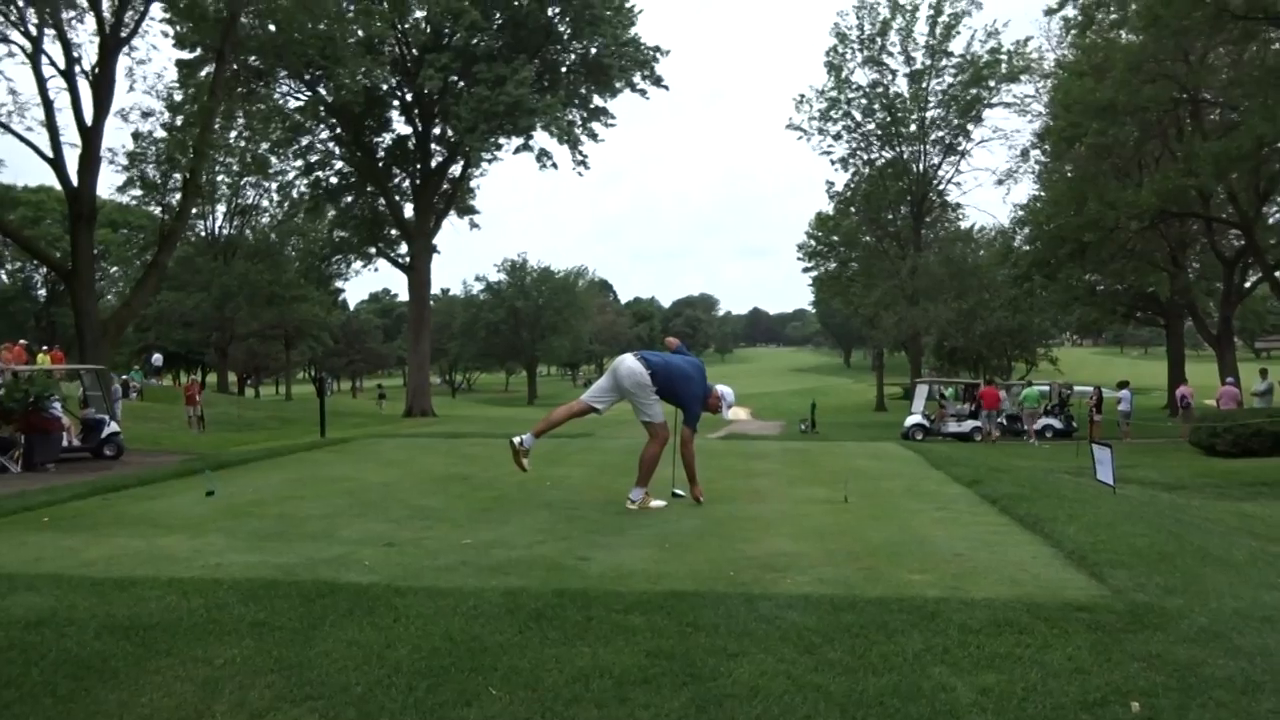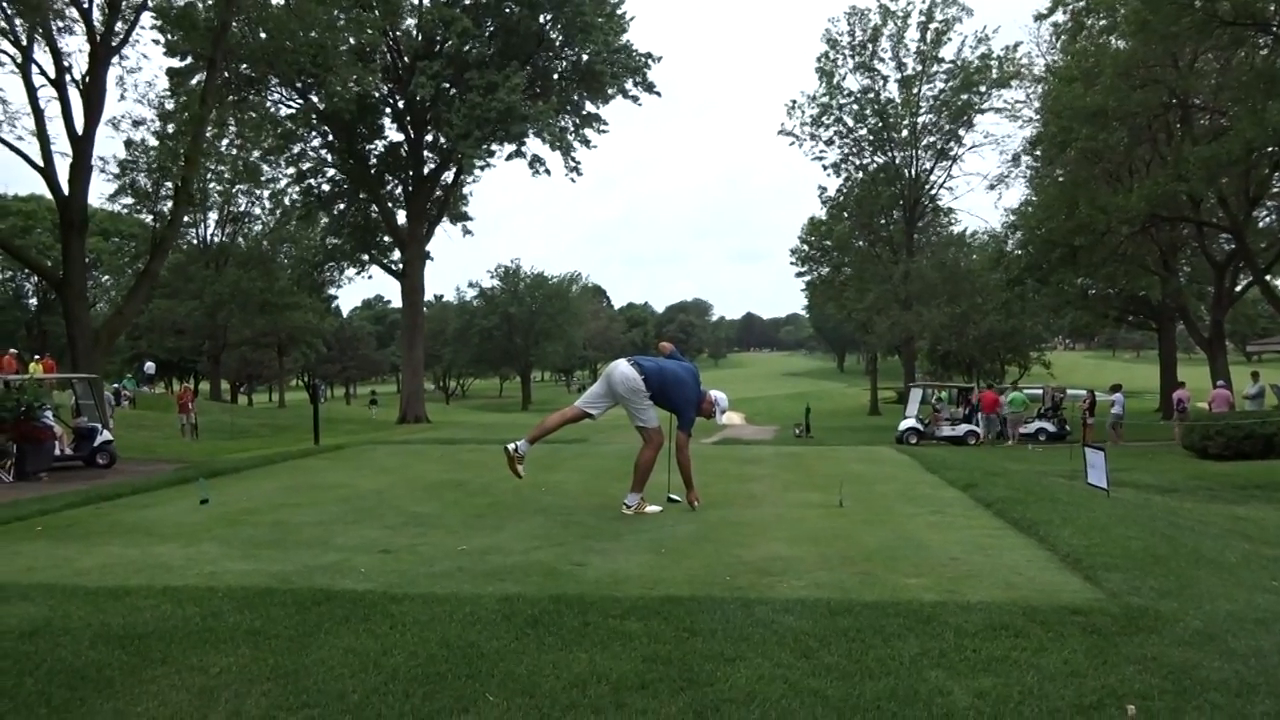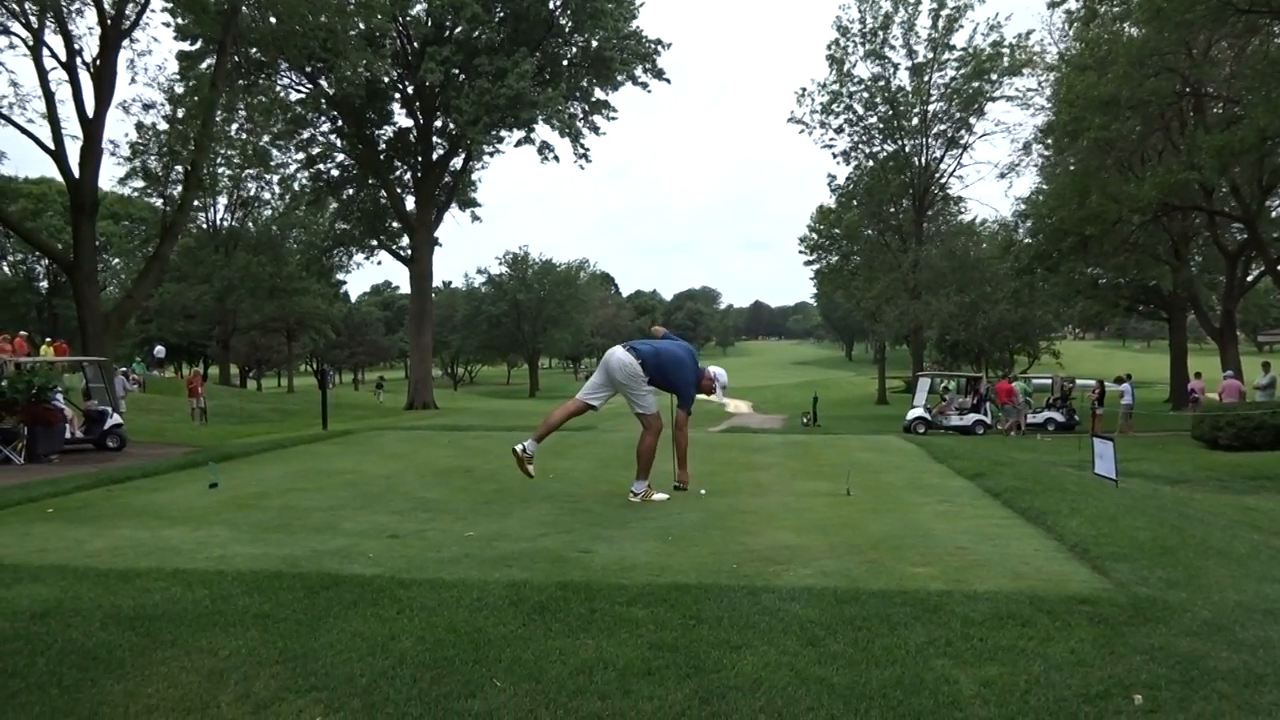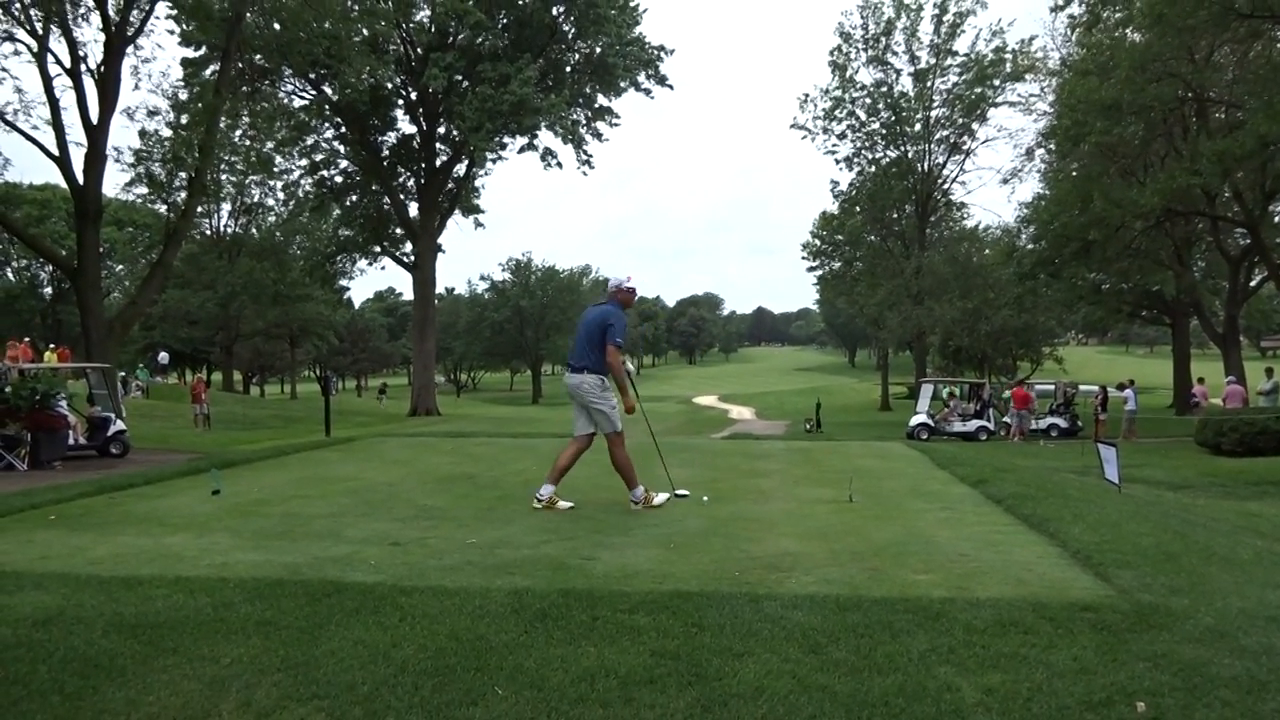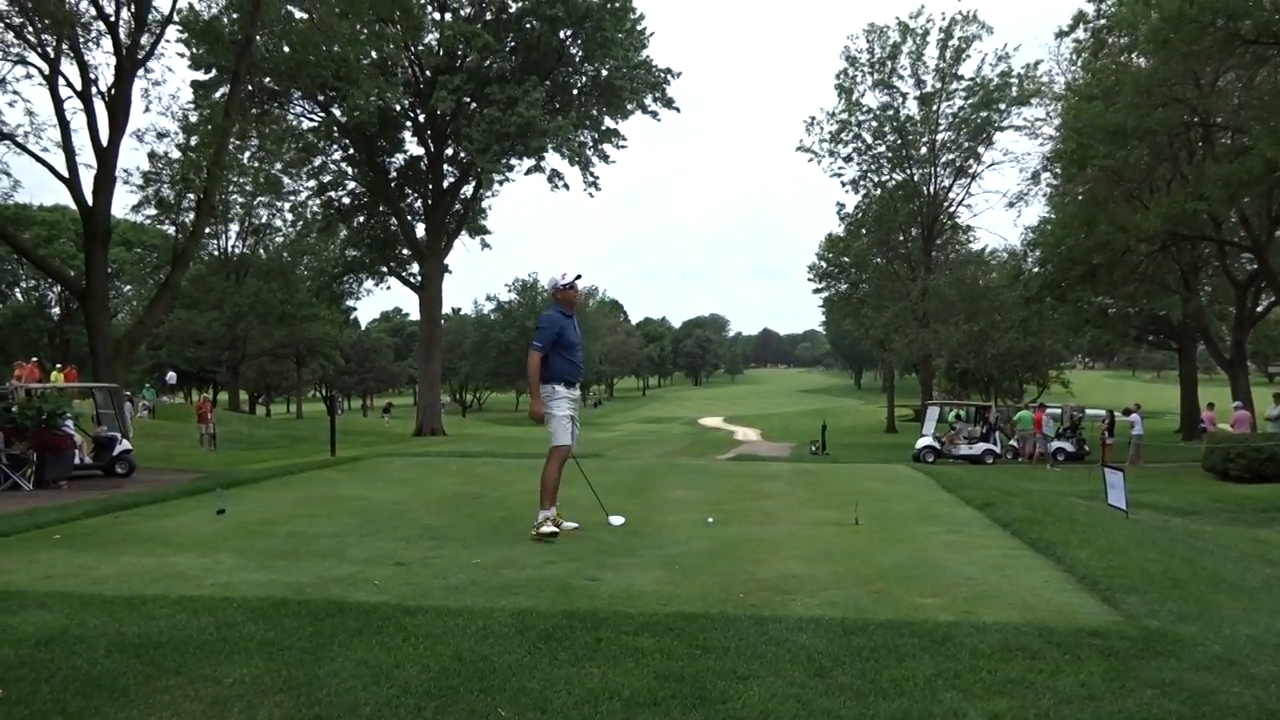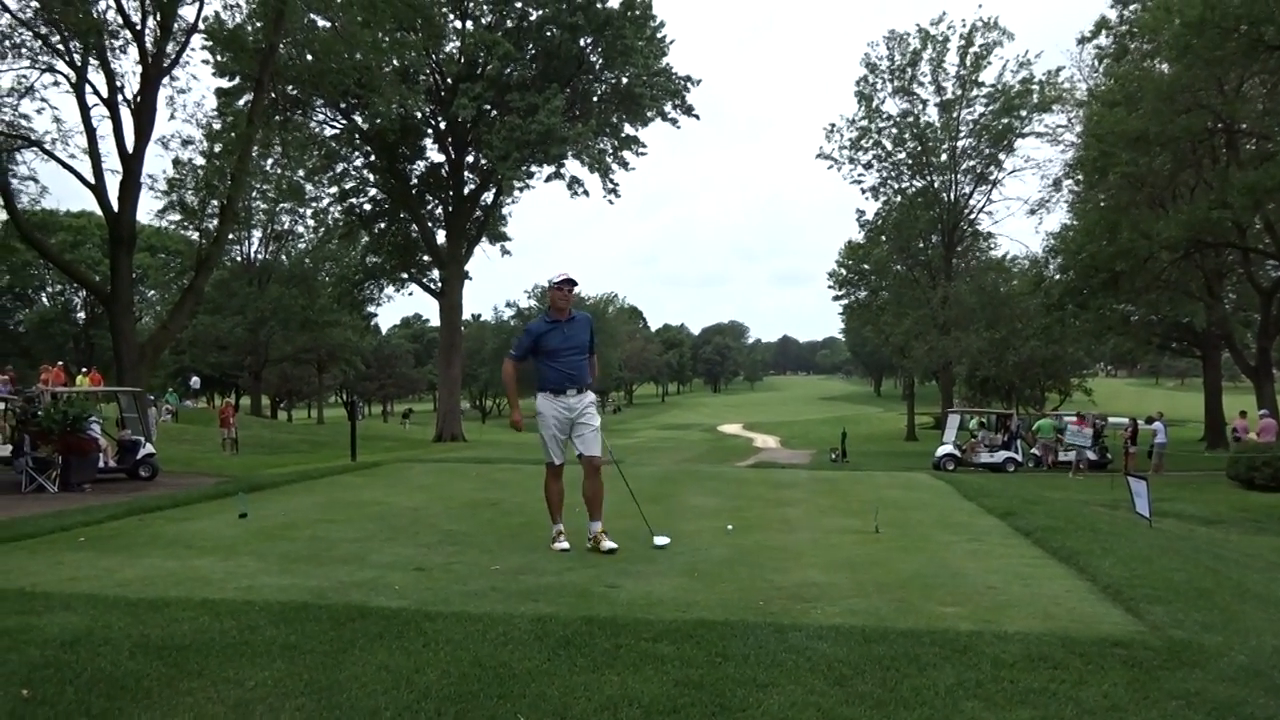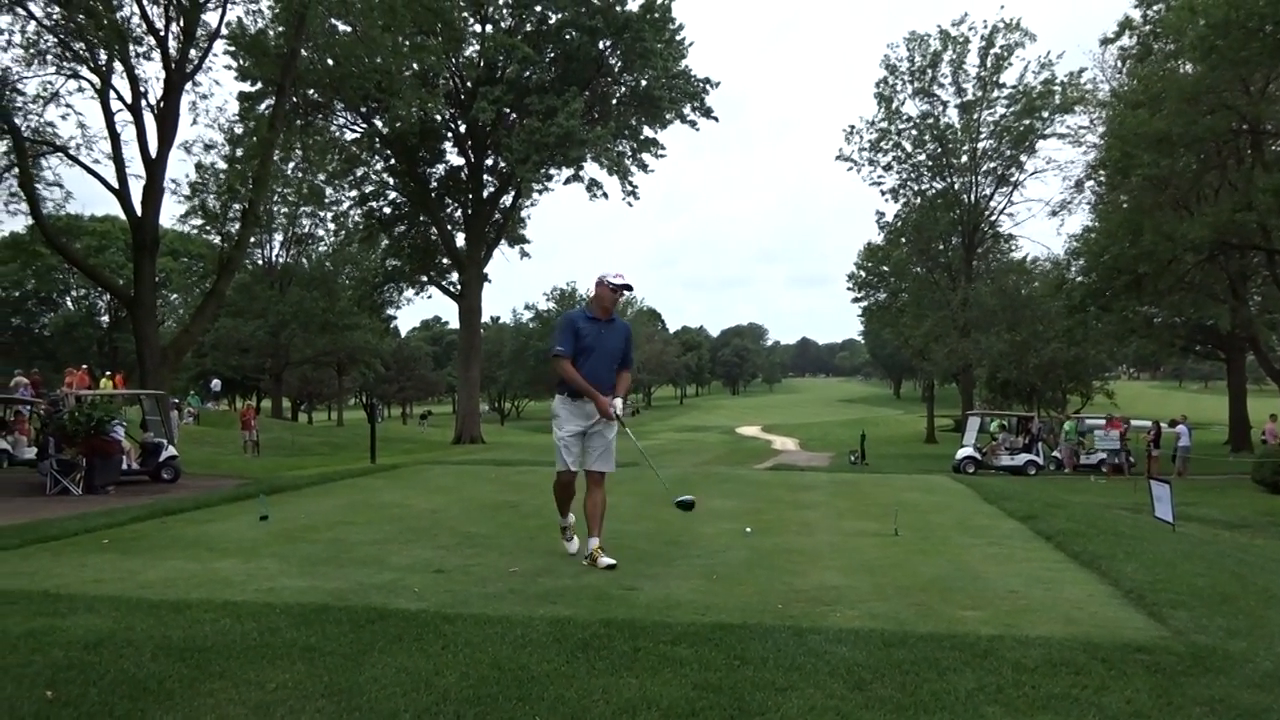
dt=0.7s
person 1, frame 1
left shoulder: (697, 367)
right shoulder: (695, 398)
left elbow: (669, 341)
right elbow: (686, 446)
right wrist: (694, 485)
left hip: (625, 363)
right hip: (638, 375)
left knee: (579, 407)
right knee: (660, 436)
left ankle: (526, 441)
right ankle: (637, 496)
person 1, frame 2
left shoulder: (691, 372)
right shoulder: (689, 402)
left elbow: (663, 345)
right elbow: (682, 451)
right wrist: (690, 490)
left hip: (619, 368)
right hip: (631, 380)
left knee: (574, 412)
right knee: (654, 441)
left ankle: (521, 448)
right ankle: (633, 501)
person 1, frame 3
left shoulder: (689, 352)
right shoulder: (689, 381)
left elbow: (657, 330)
right elbow: (680, 428)
right wrist: (683, 469)
left hip: (614, 355)
right hip: (629, 366)
left knee: (576, 405)
right knee: (653, 426)
left ankle: (528, 447)
right ankle: (640, 489)
person 1, frame 4
left shoulder: (592, 310)
right shoulder: (616, 316)
right elbow: (611, 358)
left wrist: (620, 361)
right wrist: (626, 395)
left hip: (574, 378)
right hip: (591, 380)
left knee: (581, 440)
right knee: (615, 438)
left ankle: (545, 494)
right ankle: (639, 496)
person 1, frame 5
left shoulder: (570, 319)
right shoulder: (551, 319)
right elbow: (533, 358)
right wrist: (535, 399)
left hip: (571, 392)
right hip: (556, 393)
left knee: (559, 454)
right knee: (559, 453)
left ankle: (551, 514)
right ankle: (543, 519)
person 1, frame 6
left shoulder: (585, 321)
right shoulder: (535, 328)
right elbow: (509, 365)
left wrist: (591, 390)
right wrist: (514, 408)
left hip: (584, 400)
right hip: (551, 403)
left knee: (593, 464)
right knee: (554, 468)
left ankle: (596, 532)
right ankle: (558, 530)
person 1, frame 7
left shoulder: (623, 329)
right shoulder: (572, 320)
left elbow: (625, 370)
right elbow: (562, 365)
left wrist: (617, 399)
right wrist: (597, 397)
left hip: (603, 410)
right hip: (569, 406)
left knee: (596, 479)
right knee: (566, 476)
left ankle: (594, 547)
right ankle: (566, 521)
